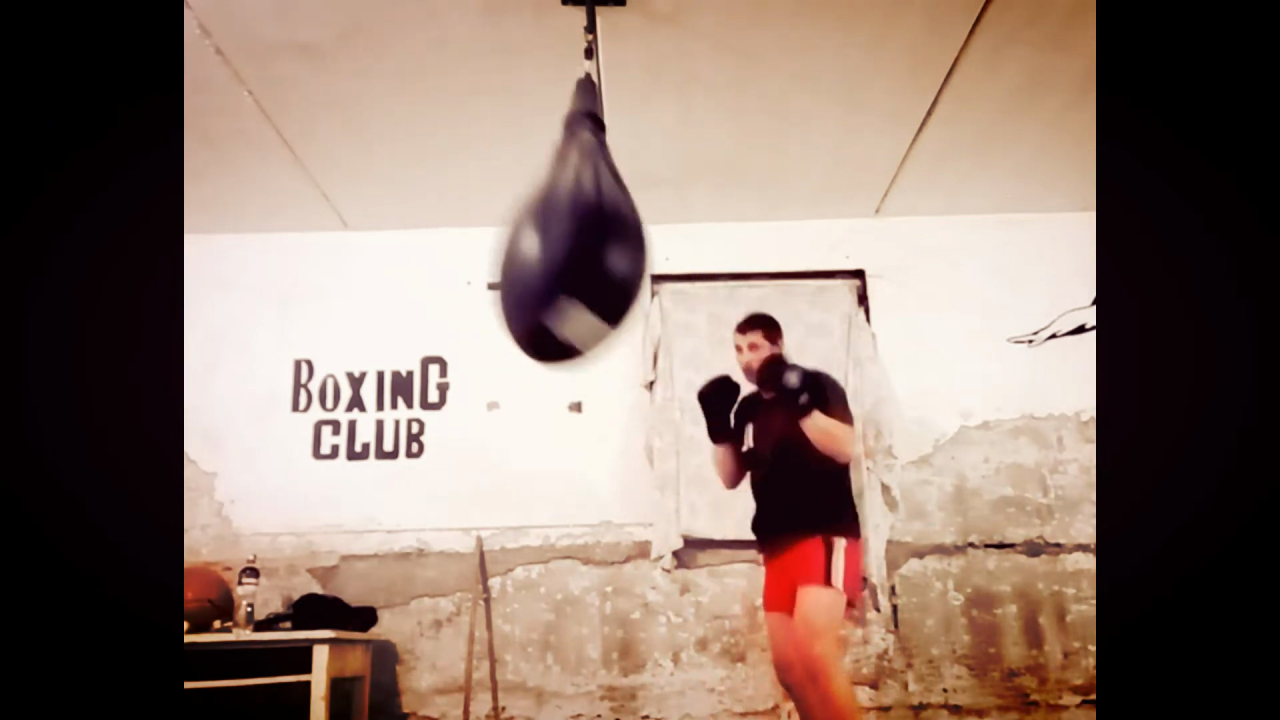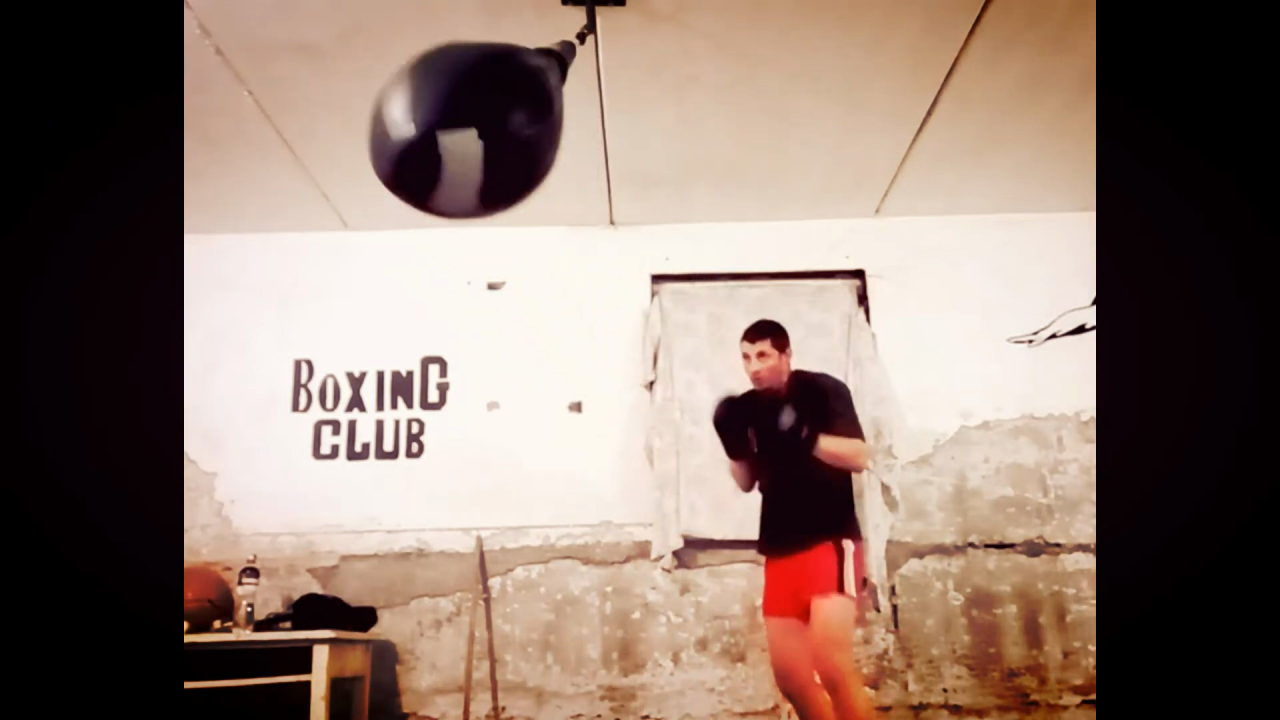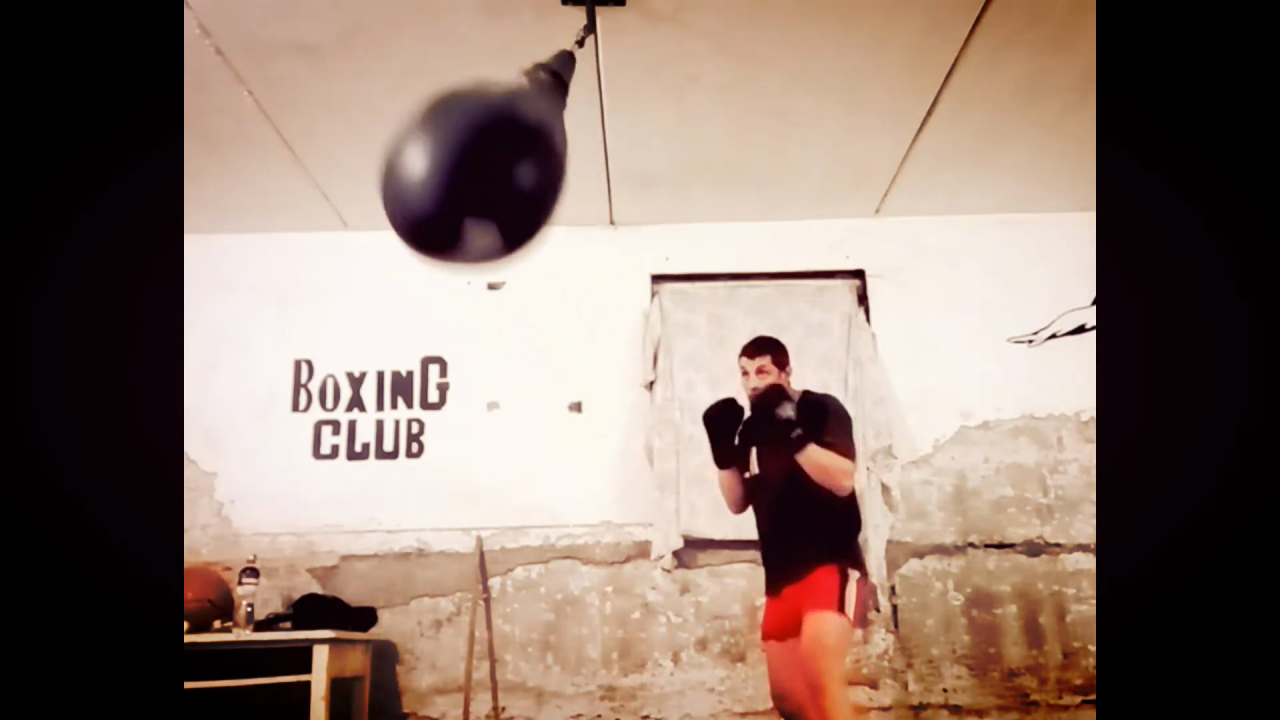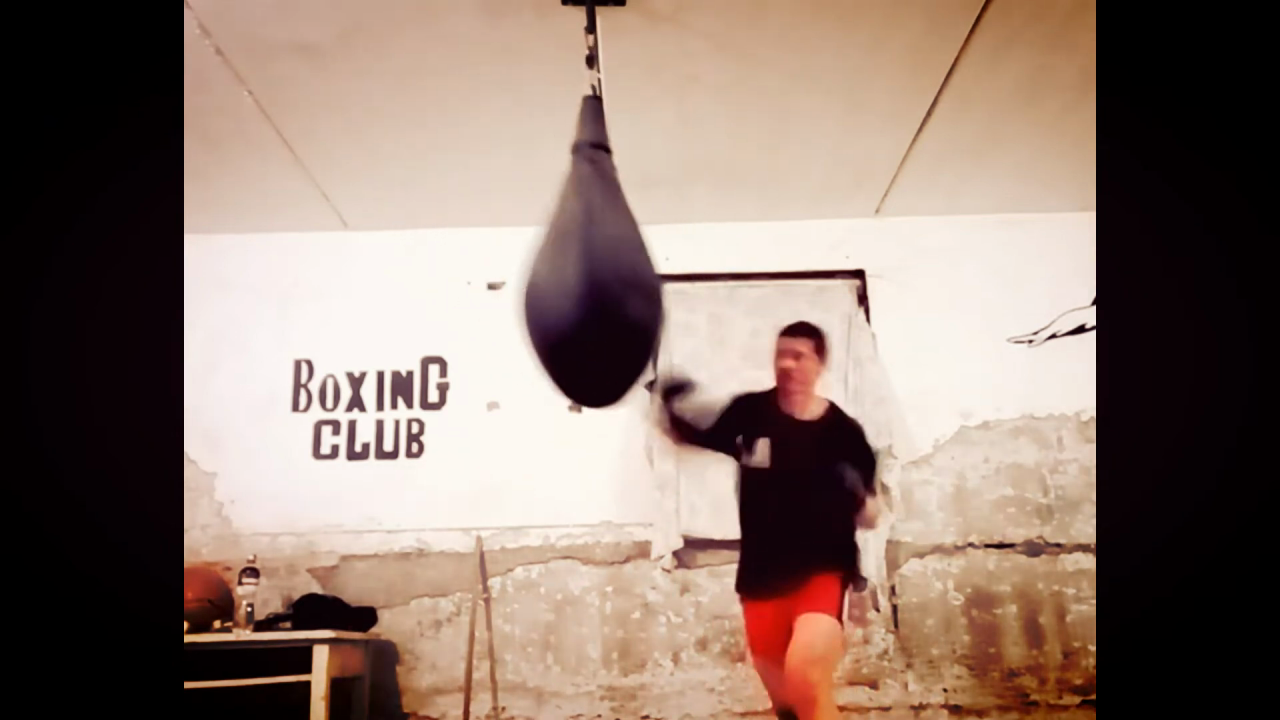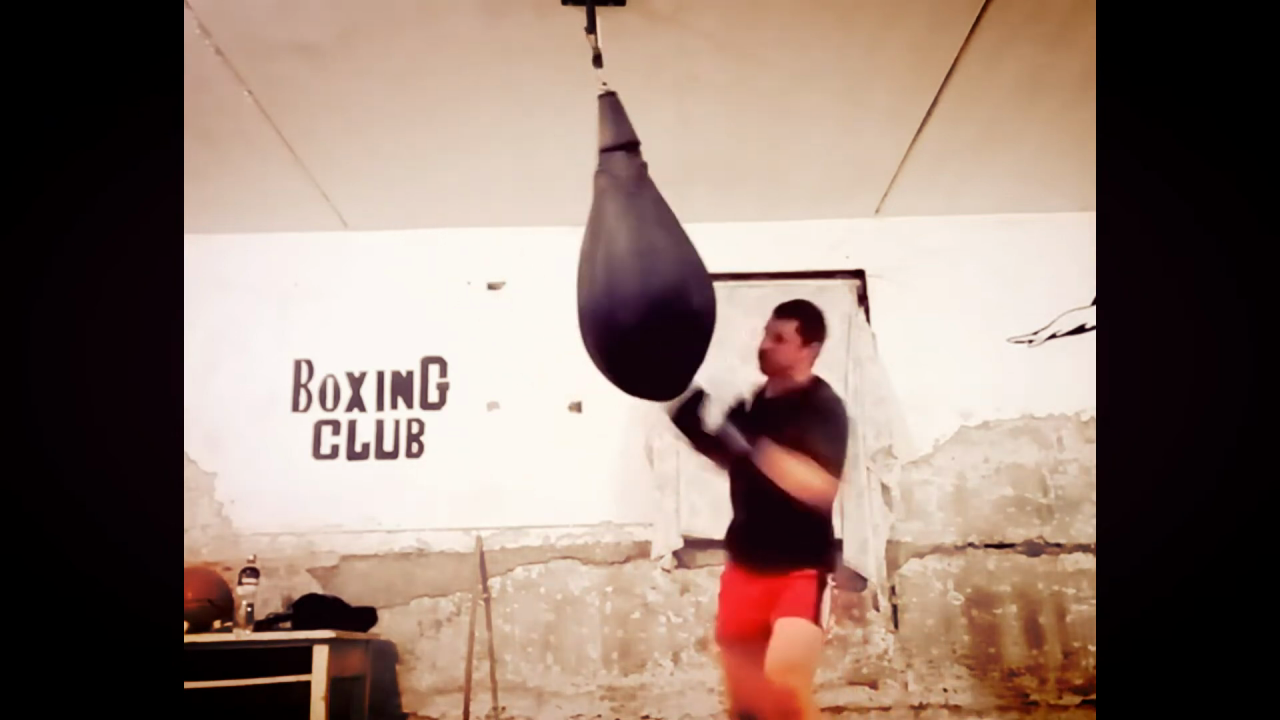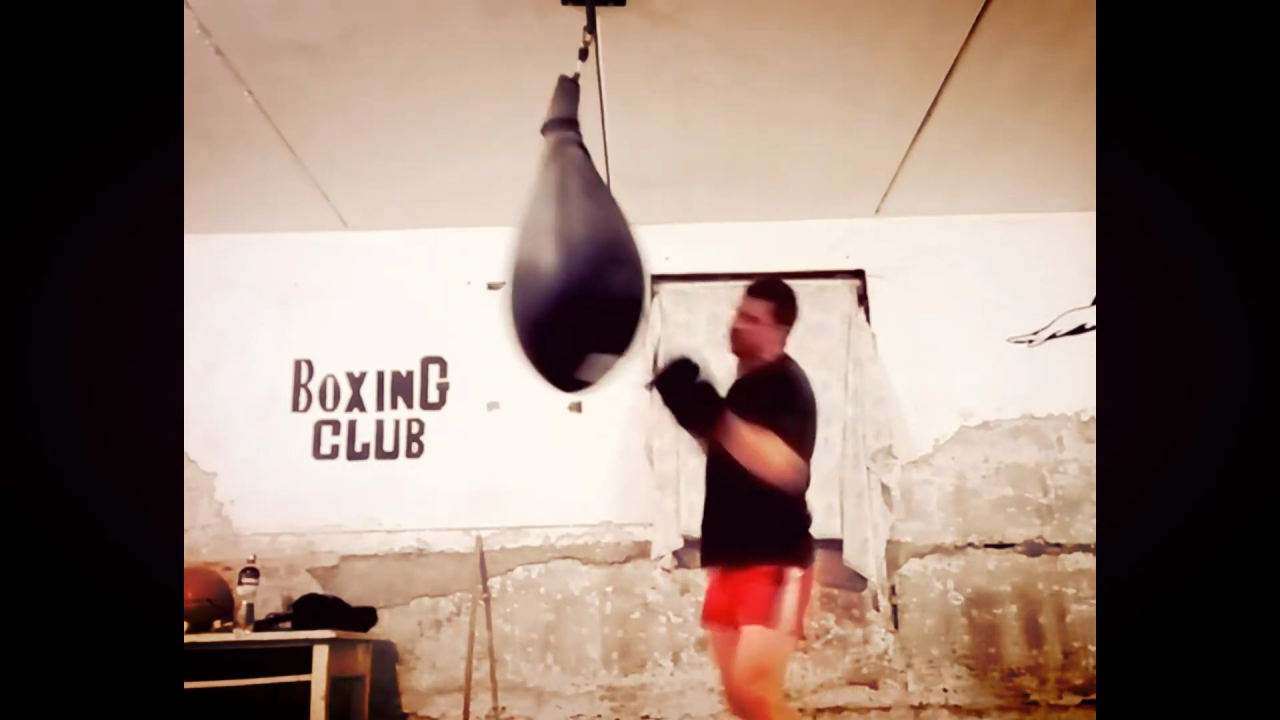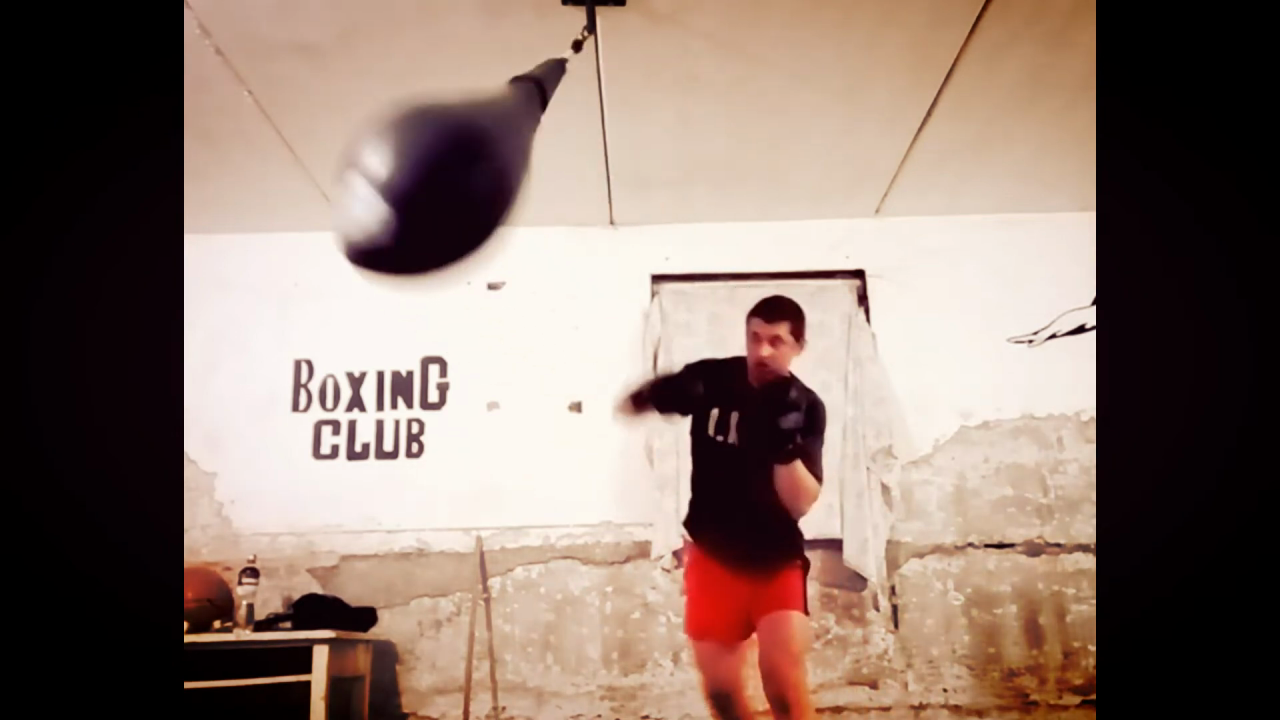
dt=0.3s
person 1, frame 1
left shoulder: (816, 385)
right shoulder: (748, 407)
left elbow: (844, 448)
right elbow: (730, 477)
left wrist: (799, 402)
right wrist: (718, 425)
left hip: (826, 536)
right hip: (780, 545)
left knee: (814, 651)
right knee: (788, 668)
person 1, frame 2
left shoulder: (823, 390)
right shoulder: (752, 408)
left elbow: (860, 456)
right elbow: (745, 481)
left wrist: (803, 435)
right wrist: (733, 441)
left hip: (830, 541)
right hip: (781, 550)
left knee: (831, 661)
right knee: (790, 675)
person 1, frame 3
left shoulder: (822, 410)
right shoulder: (751, 429)
left elbow: (843, 480)
right elbow: (736, 502)
left wrist: (793, 435)
right wrist: (722, 448)
left hip: (831, 567)
right hip: (782, 576)
left knee: (818, 672)
person 1, frame 4
left shoulder: (843, 434)
right shoulder: (750, 412)
left elbow: (866, 515)
right elbow: (688, 437)
left wrist: (855, 499)
right wrist: (674, 416)
left hip: (824, 575)
right hip: (762, 585)
left knee: (806, 679)
person 1, frame 5
left shoulder: (822, 407)
right shoulder: (758, 401)
left elbow: (819, 490)
right elbow: (735, 462)
left wrist: (755, 446)
right wrist: (692, 425)
left hip: (801, 573)
right hip: (746, 569)
person 1, frame 6
left shoulder: (786, 384)
right shoulder: (746, 383)
left elbow: (783, 469)
right elbow: (728, 453)
left wrist: (716, 415)
right wrist: (685, 405)
left hip: (775, 564)
right hip: (732, 559)
person 1, frame 7
left shoulder: (807, 406)
right shoulder: (711, 379)
left elbow: (802, 503)
right elbow: (631, 406)
left wrist: (786, 446)
right wrist: (649, 397)
left hip: (777, 561)
right hip: (712, 556)
left knee: (785, 682)
